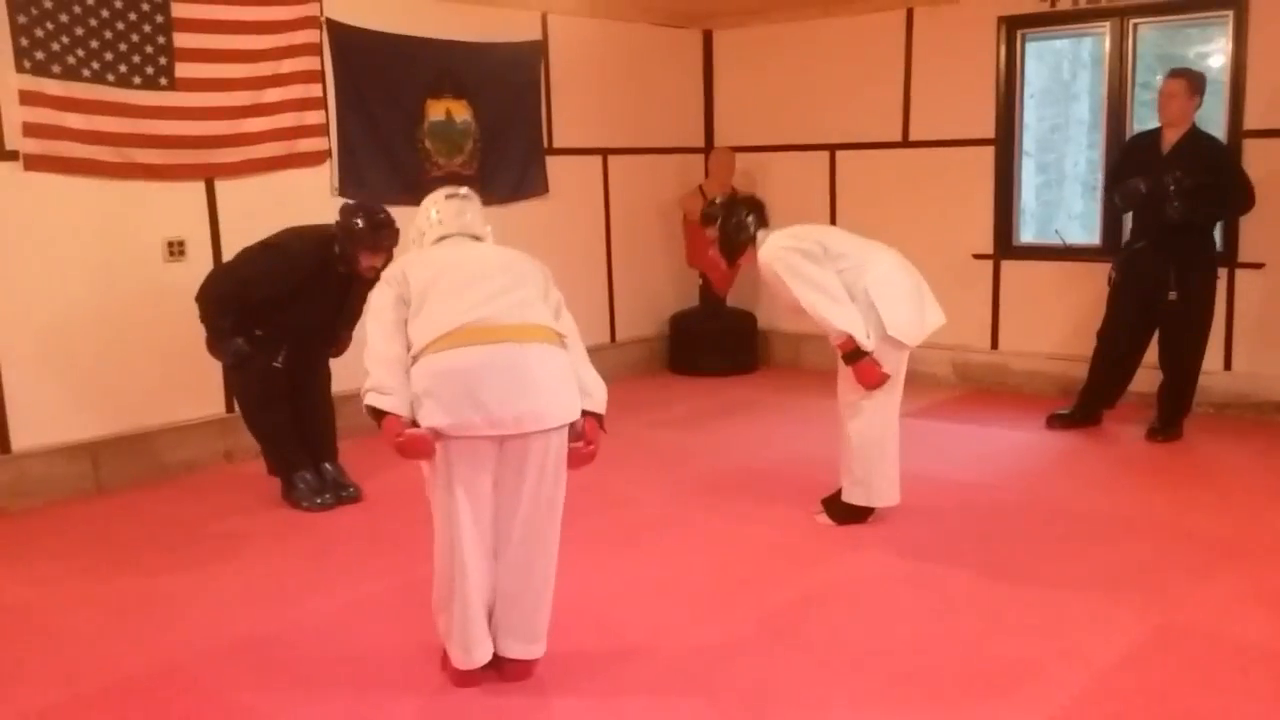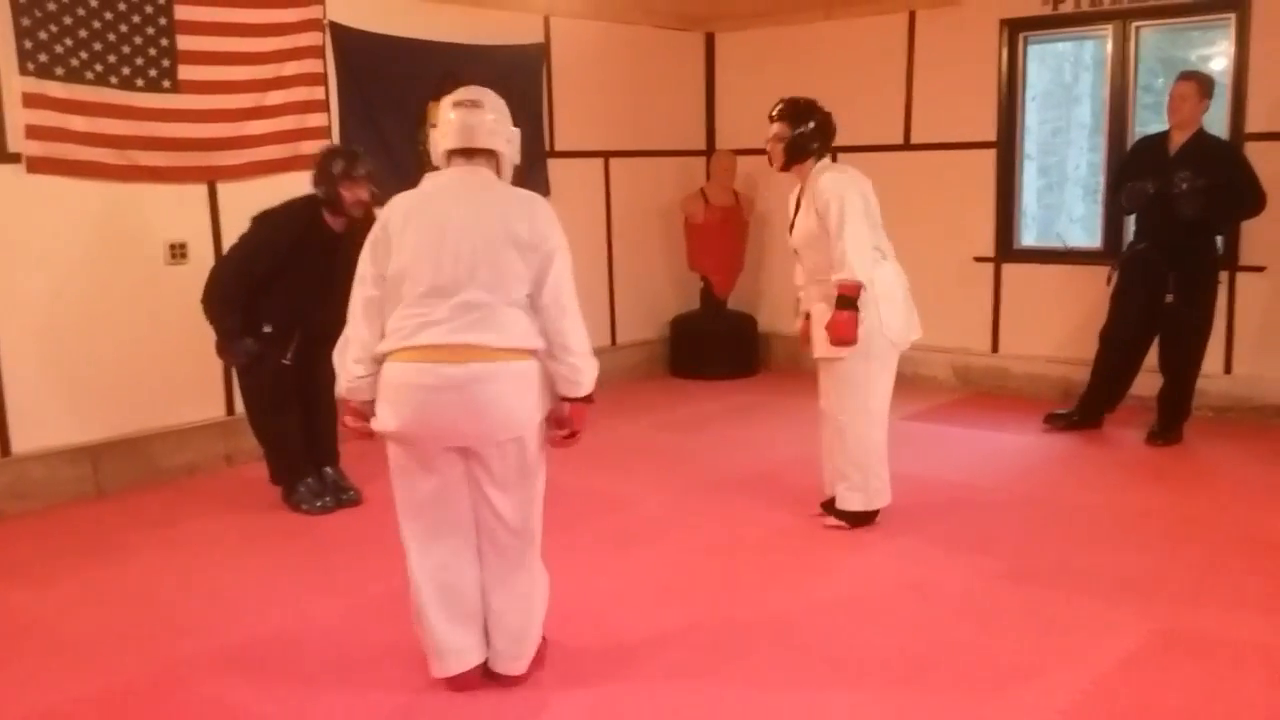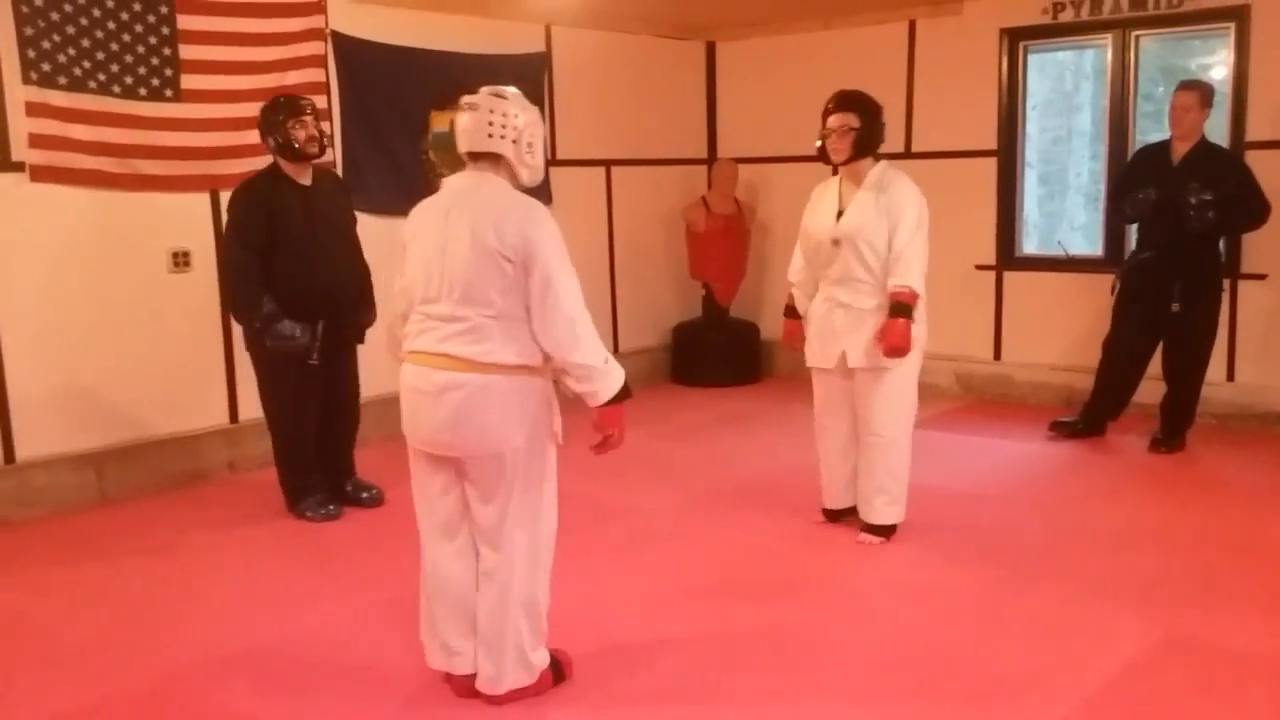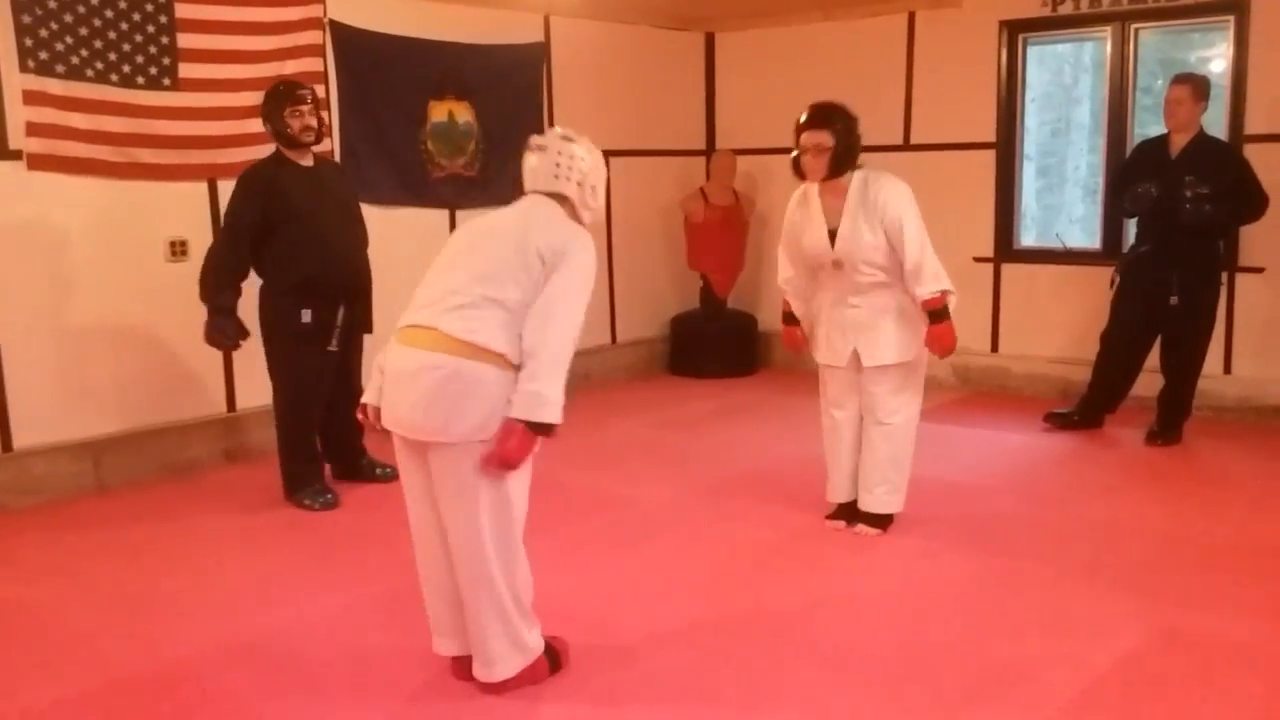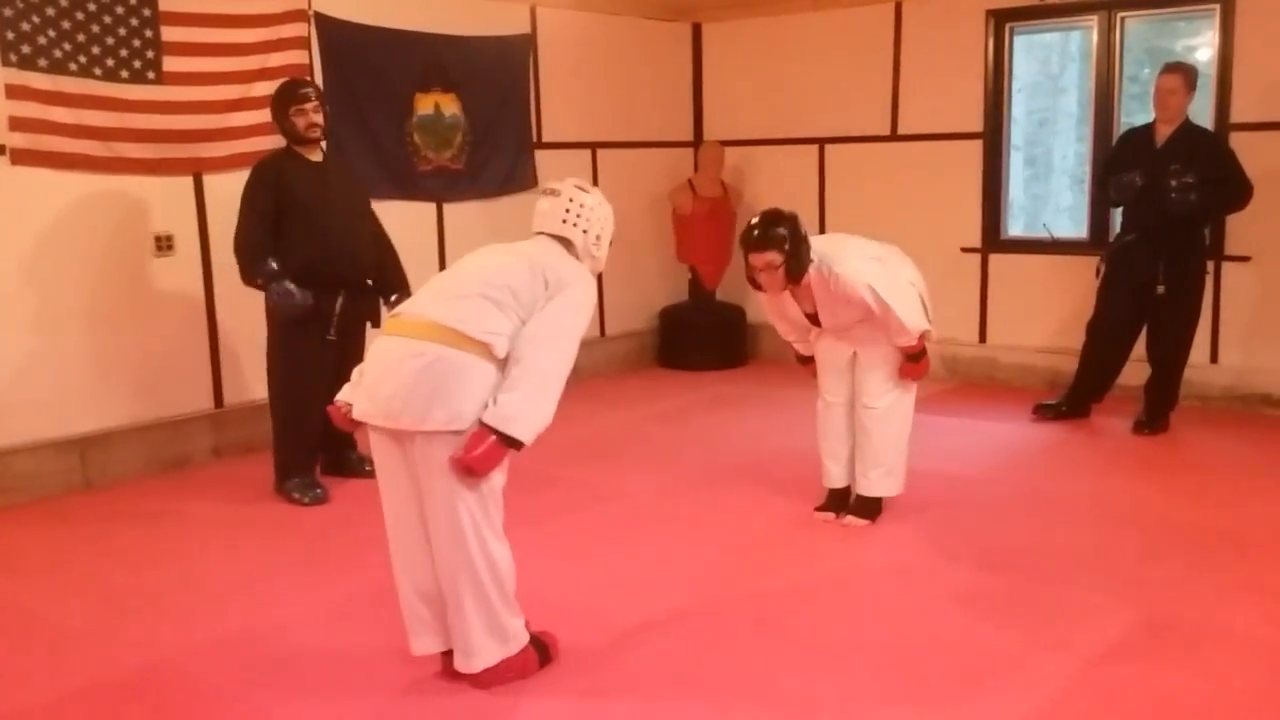
dt=0.5s
person 1, frame 1
left shoulder: (403, 271)
right shoulder: (524, 263)
left elbow: (385, 346)
right elbow: (569, 338)
left wrist: (393, 416)
right wrist: (588, 414)
left hip: (451, 379)
right hip: (536, 376)
left knee: (462, 521)
right knee: (527, 522)
left ankle: (466, 652)
right ankle: (518, 647)
person 1, frame 2
left shoulder: (399, 212)
right shoulder: (529, 211)
left elbow: (366, 311)
right elbow: (558, 312)
left wrist: (357, 390)
right wrist: (575, 390)
left hip: (416, 386)
right hip: (503, 384)
left knee: (437, 530)
right knee: (509, 526)
left ankle: (456, 655)
right ankle: (514, 651)
person 1, frame 3
left shoulder: (424, 215)
right shoulder: (525, 217)
right elbow: (561, 318)
right wrist: (607, 396)
left hip: (427, 392)
right hip: (500, 397)
left knee: (447, 534)
right knee: (512, 537)
left ankle: (458, 660)
right ankle: (513, 668)
person 1, frame 4
left shoulder: (485, 225)
right shoulder: (573, 242)
right elbow: (549, 337)
left wrist: (379, 389)
right wrist: (531, 421)
left hip: (409, 373)
right hip: (469, 383)
left knee: (440, 525)
right knee: (487, 528)
left ankle: (464, 644)
right ankle: (510, 657)
person 1, frame 5
left shoulder: (497, 257)
right shoulder: (576, 280)
right elbow: (539, 358)
left wrist: (355, 391)
right wrist: (503, 432)
left hip: (389, 366)
right hip: (449, 377)
left knee: (415, 520)
right knee: (467, 519)
left ankle: (449, 642)
right ankle: (494, 651)
person 2, frame 1
left shoulder: (774, 257)
right shoulder: (780, 245)
left elbow: (829, 305)
left wrist: (857, 358)
right wrist: (855, 355)
left hip: (883, 302)
right hip: (882, 294)
left knee: (865, 405)
right knee: (864, 404)
left ankle: (860, 499)
right ankle: (858, 490)
person 2, frame 2
left shoulder: (837, 184)
right shoulder: (802, 192)
left elbow: (852, 253)
left wrist: (844, 308)
right wrist: (808, 311)
left hip: (866, 308)
right hip: (836, 308)
left knee: (855, 408)
right knee: (836, 407)
left ankle: (861, 502)
right ankle: (845, 493)
person 2, frame 3
left shoulder: (899, 190)
right shoulder: (822, 194)
left elbow: (909, 262)
right elbow: (806, 261)
left wrist: (900, 318)
right wrist: (794, 312)
left hip: (881, 322)
right hip: (832, 321)
left knee: (883, 422)
right knee: (832, 418)
left ankle: (882, 514)
right ankle: (842, 500)
person 2, frame 4
left shoulder: (886, 194)
right shoulder: (800, 203)
left elbow: (919, 259)
right elbow: (794, 270)
left wrist: (938, 318)
right wrist: (792, 318)
left hip: (891, 318)
right hip: (836, 319)
left knee: (887, 412)
right knee: (838, 409)
left ankle: (879, 504)
right ankle: (845, 498)
person 2, frame 5
left shoulder: (847, 272)
right shoulder: (772, 287)
left elbow: (900, 311)
right elbow: (793, 326)
left wrist: (916, 355)
right wrist: (808, 356)
left hip: (889, 305)
right hip: (837, 322)
left knee: (878, 399)
right knee: (833, 397)
left ankle: (871, 494)
right ankle: (838, 488)
person 3, frame 1
left shoulder: (365, 266)
right shoulder: (294, 257)
right elbow: (217, 290)
left wrist: (341, 332)
right wrist: (224, 337)
right hip: (255, 335)
left knee: (314, 392)
right knee: (265, 397)
left ankle: (326, 467)
right ankle: (298, 476)
person 3, frame 2
left shoulder: (360, 228)
right shoulder: (282, 226)
left elbow: (349, 282)
right elbow: (227, 278)
left wrist: (333, 325)
right wrist: (232, 333)
left hip: (313, 330)
right hip: (264, 333)
left knee: (319, 397)
right knee: (274, 404)
left ankle: (327, 471)
right ankle: (298, 481)
person 3, frame 3
left shoulder: (333, 187)
right shoulder: (255, 195)
left elbow: (351, 250)
right elbow: (237, 265)
left wrist: (365, 302)
right wrist: (265, 320)
left hip: (337, 323)
right hip: (285, 327)
left knee: (343, 406)
right knee: (293, 414)
left ankle: (341, 480)
right ankle: (305, 491)
person 3, frame 4
left shoulder: (334, 174)
right shoulder: (261, 180)
left elbow: (355, 241)
right elbow: (232, 247)
left wrist: (362, 299)
right wrist: (221, 308)
left hip: (345, 308)
right hip: (294, 311)
left knee: (346, 391)
right knee: (300, 398)
left ankle: (350, 459)
right ankle: (303, 479)
person 3, frame 5
left shoulder: (342, 172)
right shoulder: (271, 172)
left elbow: (372, 233)
right elbow: (251, 237)
left wrist: (394, 286)
right wrist: (272, 280)
left hip: (350, 299)
right hip: (302, 301)
left knee: (343, 384)
right knee: (299, 388)
left ankle: (339, 454)
right ankle: (295, 472)
person 4, frame 1
left shoulder: (1211, 151)
right shoulder: (1138, 146)
left elbow: (1241, 198)
right elbow: (1114, 188)
left wrist: (1194, 209)
right wrist: (1126, 194)
left hip: (1189, 262)
right hip: (1140, 256)
left knee: (1181, 345)
right knee: (1115, 335)
left ankle: (1170, 419)
right ankle: (1089, 407)
person 4, frame 2
left shoulder: (1221, 154)
right shoulder: (1145, 148)
left elbow: (1253, 200)
right elbow: (1116, 193)
left wrist: (1206, 207)
right wrist: (1130, 196)
left hip: (1192, 265)
right hip: (1143, 259)
left knee: (1181, 348)
right knee: (1118, 338)
left ankle: (1170, 422)
right ankle: (1090, 410)
person 4, frame 3
left shoulder: (1224, 163)
right shoulder: (1146, 158)
left elbow: (1257, 210)
right elbow: (1116, 202)
left wrist: (1215, 219)
right wrist: (1132, 206)
left hip: (1195, 274)
right hip: (1146, 268)
left knee: (1185, 357)
right knee: (1121, 346)
left ankle: (1173, 430)
right ankle: (1093, 417)
person 4, frame 4
left shoulder: (1222, 156)
right shoulder: (1145, 152)
left elbow: (1255, 202)
right elbow: (1116, 194)
left wrist: (1212, 212)
right wrist: (1132, 200)
left hip: (1194, 267)
right hip: (1146, 261)
left knee: (1183, 350)
right knee: (1120, 338)
left ankle: (1170, 423)
right ankle: (1090, 410)
person 4, frame 5
left shoulder: (1207, 145)
right shoulder: (1131, 141)
left elbow: (1239, 191)
right elbow: (1103, 184)
left wrist: (1197, 201)
right wrist: (1116, 190)
left hip: (1179, 256)
right hip: (1130, 249)
left knee: (1169, 339)
right knee: (1105, 328)
left ankle: (1157, 411)
right ankle: (1077, 400)
